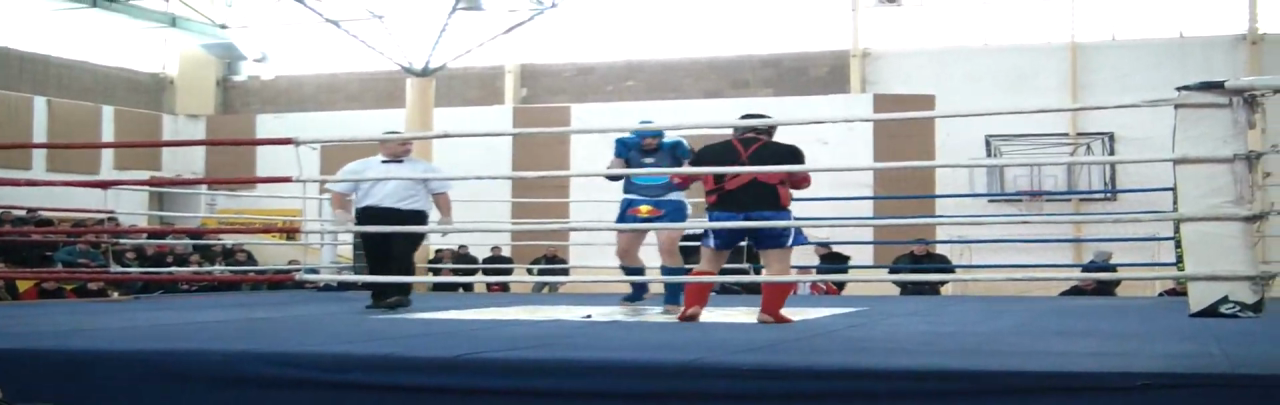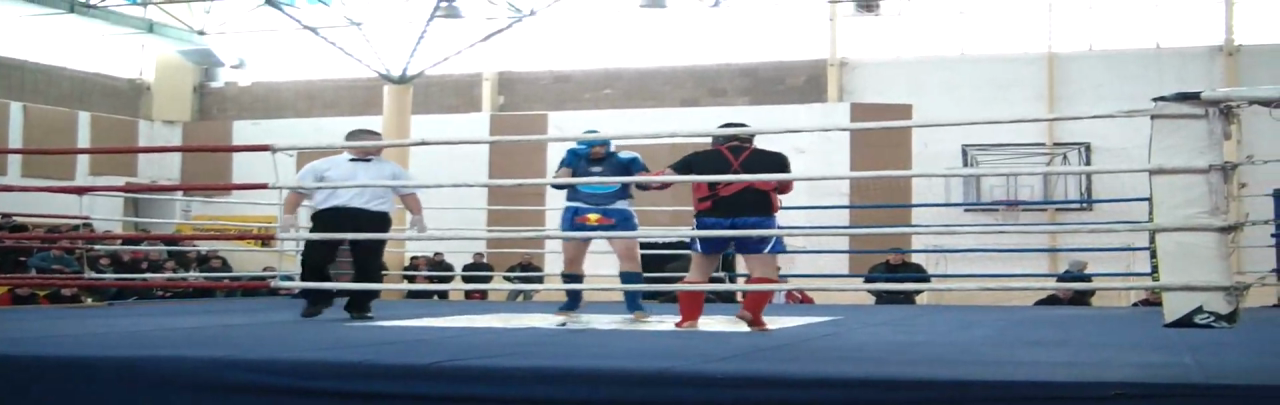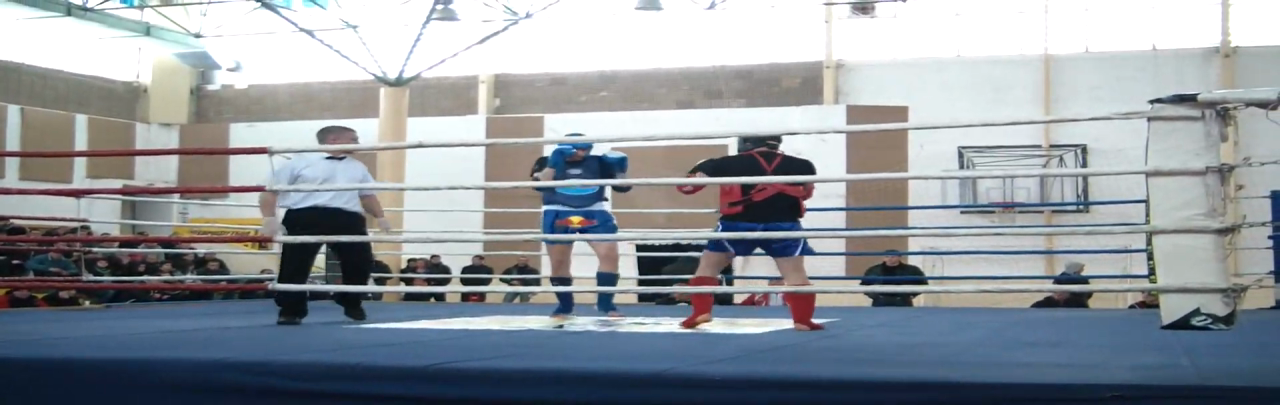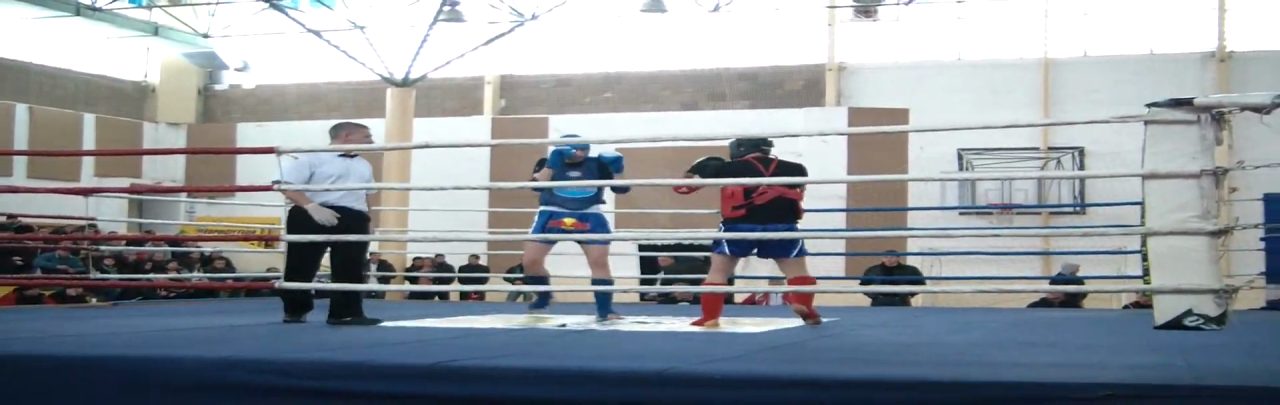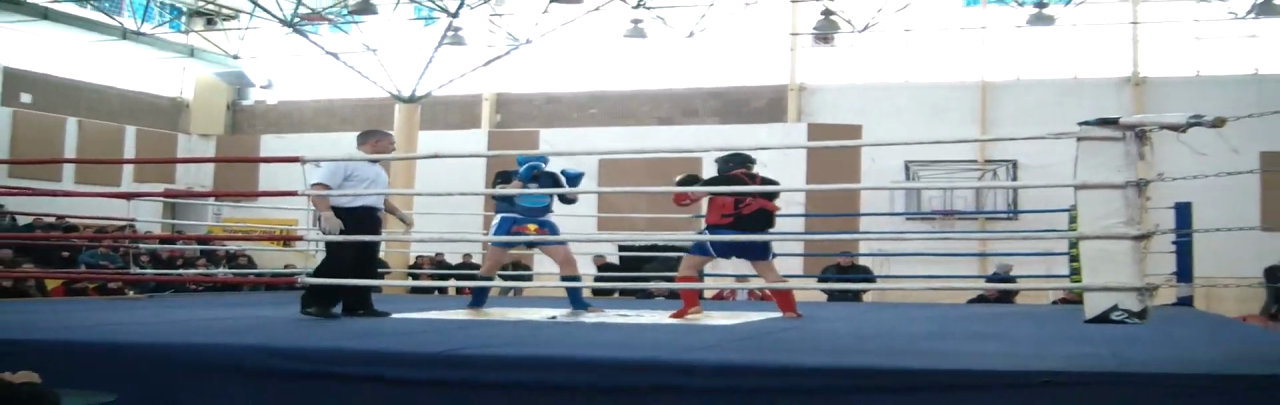
dt=0.4s
person 1, frame 1
left shoulder: (711, 151)
right shoulder: (787, 151)
left elbow: (680, 178)
right elbow: (801, 182)
left hip: (723, 214)
right hip: (770, 214)
left knee: (708, 265)
right knee: (777, 268)
left ankle: (692, 306)
right ankle: (770, 311)
person 1, frame 2
left shoulder: (699, 158)
right shoulder: (773, 159)
right elbow: (785, 187)
left hip: (711, 220)
right hip: (756, 220)
left knee: (698, 272)
right knee: (765, 271)
left ankle: (688, 318)
right ankle: (751, 311)
person 1, frame 3
left shoulder: (729, 163)
right shoulder: (800, 165)
left elbow: (687, 185)
right elbow: (806, 192)
left wrist: (698, 171)
left hip: (738, 223)
right hip: (783, 224)
left knee: (707, 268)
right knee: (795, 274)
left ankle: (701, 312)
right ankle: (803, 320)
person 1, frame 4
left shoulder: (728, 168)
right shoulder: (794, 169)
left elbow: (682, 186)
right elbow: (799, 188)
left wrist: (697, 169)
left hip: (740, 226)
right hip: (782, 226)
left knee: (718, 273)
right knee: (797, 272)
left ankle: (709, 317)
right ankle: (802, 304)
person 1, frame 5
left shoulder: (720, 182)
right shoulder: (770, 184)
left elbow: (686, 198)
left wrist: (684, 185)
left hip: (722, 232)
right hip: (756, 234)
left knee: (687, 267)
right knee: (770, 274)
left ankle: (691, 306)
right ankle: (790, 310)
person 2, frame 1
left shoulder: (424, 167)
right shoulder: (359, 167)
left elbow: (439, 192)
right elbow: (339, 191)
left wrist: (446, 217)
right wrist: (340, 211)
left hip: (411, 216)
right hip: (373, 216)
left knee: (402, 256)
right knee: (378, 260)
left ankle: (398, 295)
right ankle: (382, 297)
person 2, frame 2
left shoulder: (390, 168)
right shoulder: (322, 165)
left elbow: (407, 193)
right elbow: (298, 190)
left wrist: (417, 215)
right wrist: (288, 215)
left hip: (372, 219)
right hip: (331, 216)
left knee: (368, 265)
right knee: (314, 259)
left ankle: (359, 306)
right ankle: (318, 300)
person 2, frame 3
left shoulder: (357, 167)
right shoulder: (296, 162)
left elbow: (367, 195)
right elbow: (270, 190)
left wrist: (380, 218)
right wrist: (269, 218)
right hip: (305, 217)
left knee: (361, 261)
right knee: (295, 266)
left ankle: (352, 303)
right ankle: (290, 312)
person 2, frame 4
left shoulder: (363, 165)
right shoulder: (308, 157)
left elbow: (368, 194)
right elbow: (287, 185)
left wrist: (367, 220)
right wrist: (312, 207)
left hip: (353, 218)
right hip: (311, 217)
left knee: (352, 268)
right knee: (302, 265)
left ankle: (346, 313)
right ankle: (295, 309)
person 2, frame 5
left shoulder: (378, 169)
right shoulder: (342, 162)
right elbow: (319, 187)
left wrist: (399, 213)
right wrist: (326, 214)
left hip: (369, 219)
right hip: (344, 217)
left knee: (365, 264)
right knee: (340, 262)
left ankle: (358, 306)
right ankle: (315, 303)
person 3, frame 1
left shoulder: (675, 150)
right shoulder: (629, 153)
right elbow: (613, 175)
left wrist: (685, 154)
right wrist: (619, 153)
left hip: (670, 205)
right hip: (635, 206)
left knee: (668, 249)
right knee: (624, 251)
left ankle: (672, 298)
right ankle: (639, 290)
person 3, frame 2
left shoulder: (621, 160)
right shoulder: (572, 161)
left elbow: (645, 184)
right elbow: (559, 183)
left wrist: (637, 167)
right wrist: (569, 162)
left hip: (616, 213)
right hip: (579, 213)
left knee: (629, 253)
right knee: (571, 259)
left ankle: (634, 303)
right ankle: (573, 301)
person 3, frame 3
left shoulder: (599, 162)
right shoulder: (546, 162)
left elbow: (622, 187)
right elbow: (539, 185)
left wrist: (621, 168)
right wrist: (554, 163)
left hip: (595, 215)
right hip: (558, 216)
left knee: (609, 255)
right knee: (559, 263)
left ankle: (605, 303)
right ankle: (565, 305)
person 3, frame 4
left shoulder: (598, 164)
right shoulder: (546, 163)
left elbow: (621, 188)
right elbow: (537, 185)
left wrist: (617, 169)
right wrist: (552, 164)
left hip: (589, 218)
right hip: (552, 216)
left knee: (599, 262)
right knee: (530, 260)
left ankle: (605, 309)
right ankle: (543, 297)
person 3, frame 5
left shoulder: (551, 177)
right shoulder: (505, 175)
left elbow: (569, 199)
right elbow: (500, 196)
left wrist: (573, 184)
right wrist: (521, 178)
left hip: (541, 224)
right hip: (509, 222)
left knee: (568, 260)
right knee: (492, 263)
left ankle: (578, 303)
right ankle: (477, 302)
